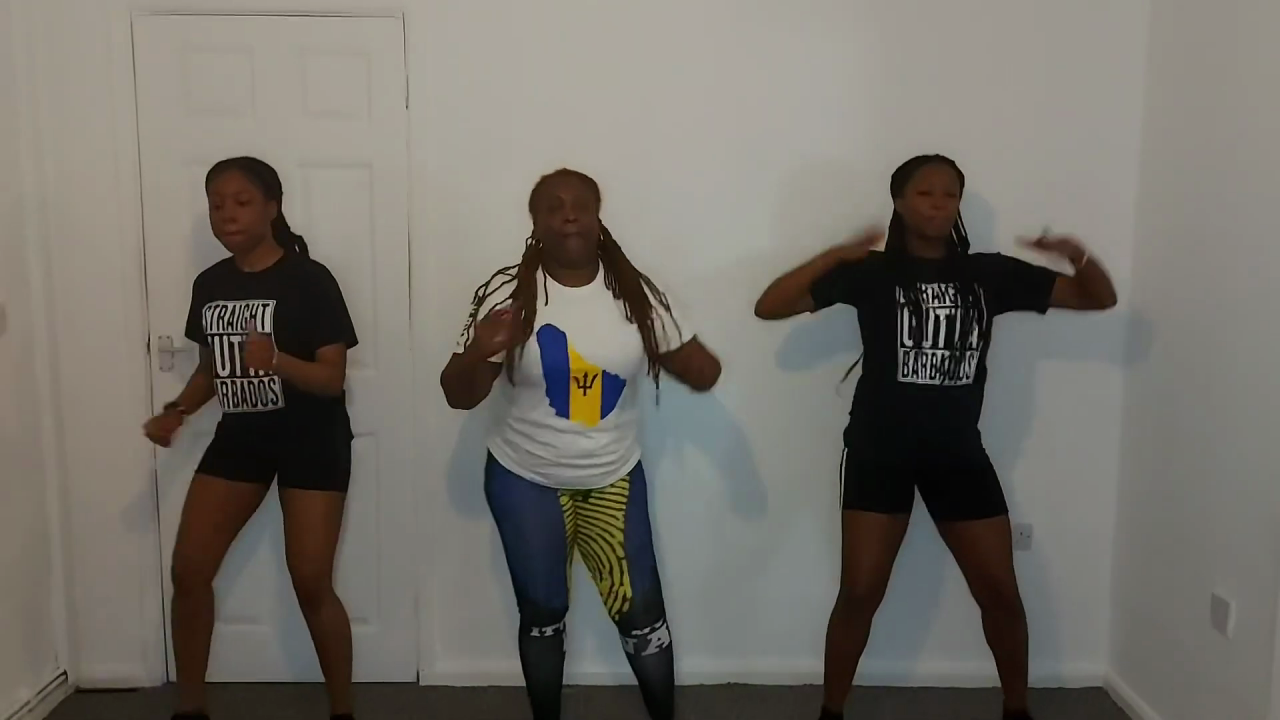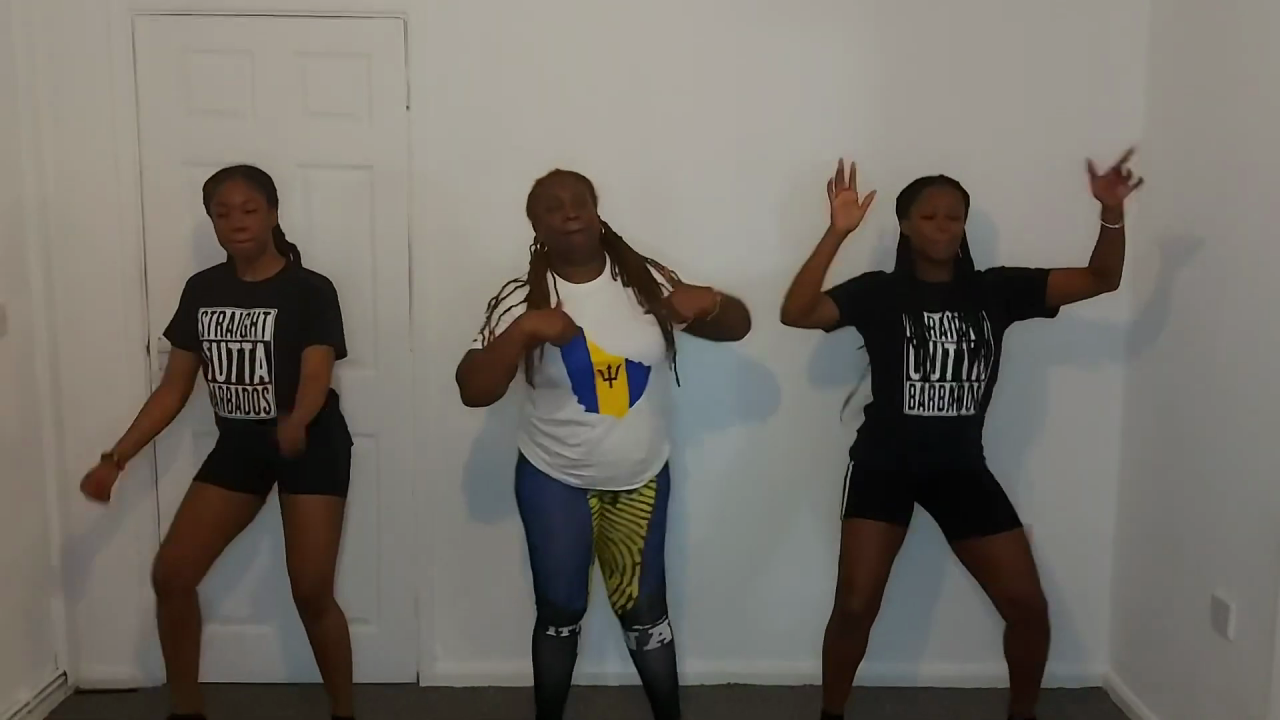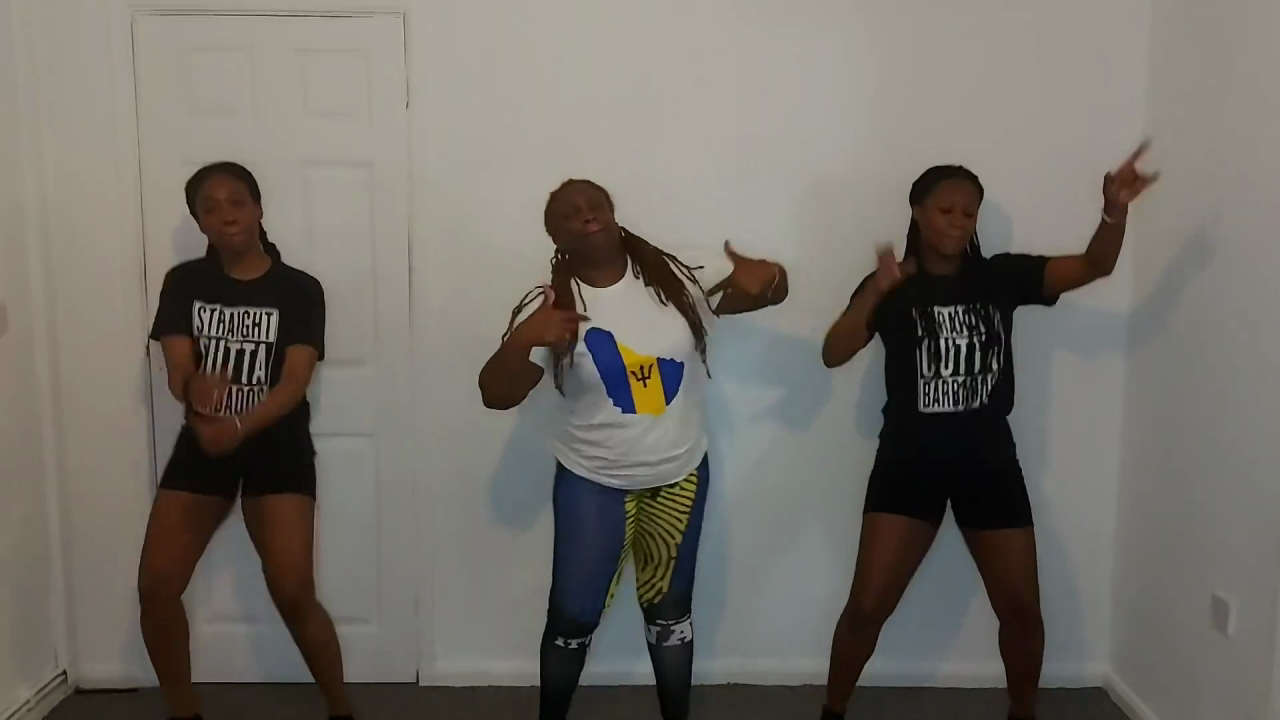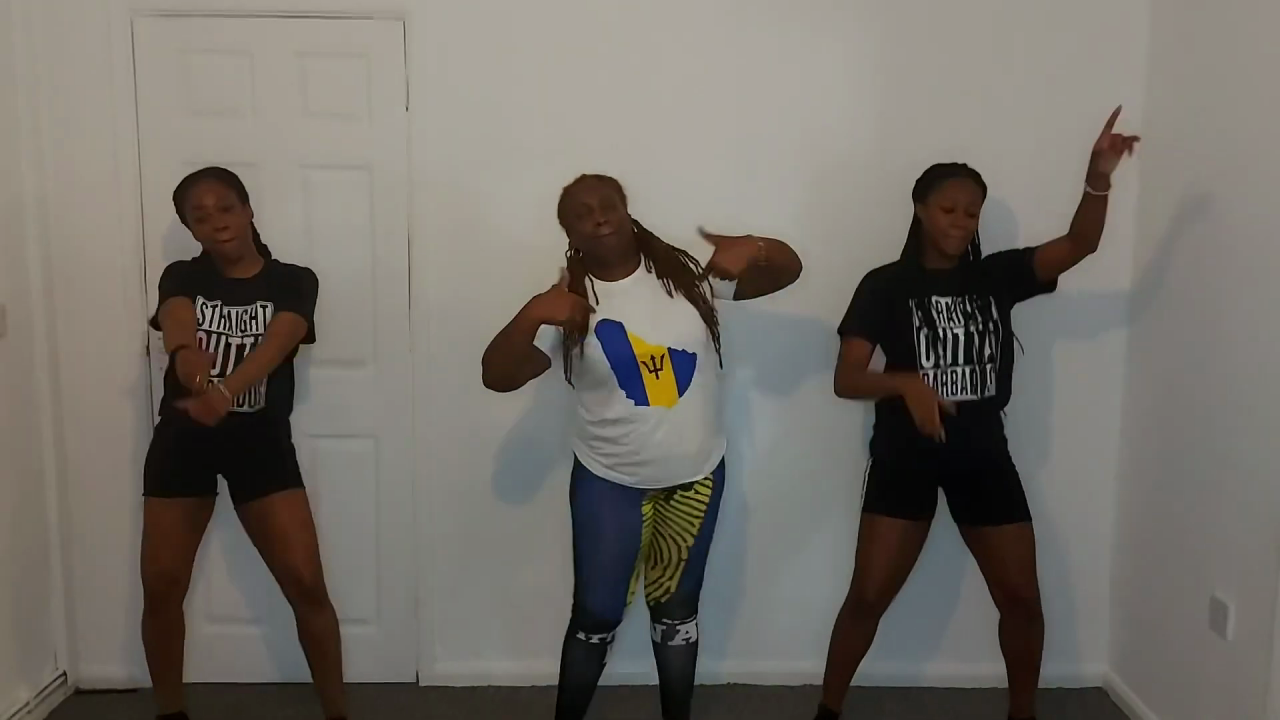
dt=0.2s
person 1, frame 1
left shoulder: (989, 273)
right shoulder: (867, 270)
left elbow: (1099, 296)
right elbow: (769, 307)
left wrist: (1079, 256)
right wrist: (835, 254)
left hip: (958, 452)
right hip: (878, 450)
left knee: (1001, 592)
right knee: (859, 595)
person 1, frame 2
left shoulder: (995, 290)
right shoulder: (877, 293)
left elbow: (1099, 281)
right elbow: (795, 314)
left wrist: (1112, 215)
right wrist: (836, 234)
left hip: (961, 469)
right hip: (883, 467)
left knee: (1028, 608)
right knee: (855, 607)
person 1, frame 3
left shoulder: (1002, 277)
right shoulder: (892, 289)
left elbow: (1093, 266)
right elbow: (834, 354)
left wrist: (1116, 208)
right wrist: (874, 291)
left hip: (989, 461)
right hip: (909, 461)
left knee: (1020, 608)
right knee: (868, 605)
person 1, frame 4
left shoulder: (999, 275)
right shoulder: (886, 285)
left elbow: (1082, 244)
right elbow: (846, 378)
left wrist: (1099, 179)
right wrist: (901, 384)
left hip: (984, 456)
right hip: (906, 454)
left knee: (1021, 601)
right knee: (869, 596)
person 2, frame 1
left shoulder: (311, 280)
right shoulder: (211, 284)
left elbow: (333, 377)
right elbow: (213, 368)
left wrist: (280, 363)
right wrist: (175, 410)
left hip: (313, 441)
right hip: (239, 438)
left knee: (313, 586)
right knee: (188, 571)
person 2, frame 2
left shoulder: (311, 290)
right shoulder: (201, 289)
left elbow: (317, 381)
right elbow: (177, 382)
left wrist: (297, 428)
right wrist: (117, 455)
left hip: (313, 450)
right hip: (236, 447)
left knee: (311, 593)
right knee: (171, 573)
person 2, frame 3
left shoulder: (300, 290)
right shoulder: (183, 282)
left elbow: (294, 384)
right elbow: (178, 375)
left wrist: (238, 423)
right wrist: (198, 398)
left hip: (278, 448)
right hip: (198, 447)
left knee: (292, 596)
right knee: (156, 589)
person 2, frame 4
left shoulder: (294, 282)
right shoulder: (181, 278)
left elbow: (274, 349)
right elbow: (178, 338)
left wrist: (222, 397)
right wrist: (187, 358)
left hip: (261, 444)
right hip: (182, 444)
left knee: (306, 586)
right knee: (161, 589)
person 3, frame 1
left shoulder: (635, 292)
right shoulder: (506, 293)
left elbow: (690, 366)
right elbow: (459, 396)
left wrist: (701, 366)
right wrist: (483, 347)
left hip: (614, 479)
right hip: (525, 480)
left knee: (642, 610)
right knee: (542, 613)
person 3, frame 2
left shoulder: (648, 281)
right shoulder: (522, 300)
left elbow: (735, 326)
right elbow: (473, 391)
left wrist: (712, 304)
right wrist: (522, 334)
left hip: (641, 477)
right hip: (555, 480)
left knee: (643, 608)
right knee: (560, 610)
person 3, frame 3
left shoulder: (674, 277)
right shoulder: (552, 308)
left elbow: (774, 291)
right elbow: (496, 395)
left wrist: (763, 274)
right wrist: (524, 337)
left hip: (679, 477)
right hip: (592, 483)
left knee: (668, 607)
right knee: (573, 616)
person 3, frame 4
left shoulder: (688, 272)
right shoulder: (567, 303)
left elbow: (788, 268)
right elbow: (498, 376)
left wrist: (752, 250)
right wrist: (531, 316)
left hip: (697, 474)
right hip: (610, 481)
left knee: (675, 606)
right knee: (595, 615)
